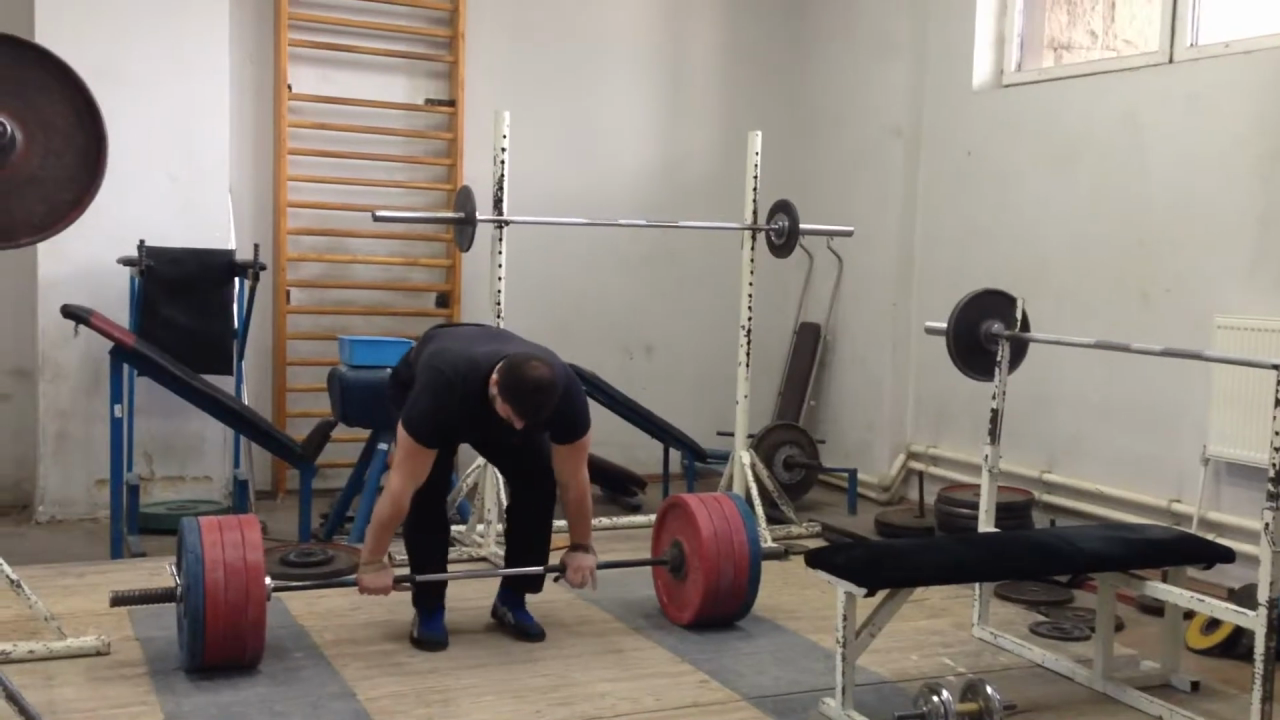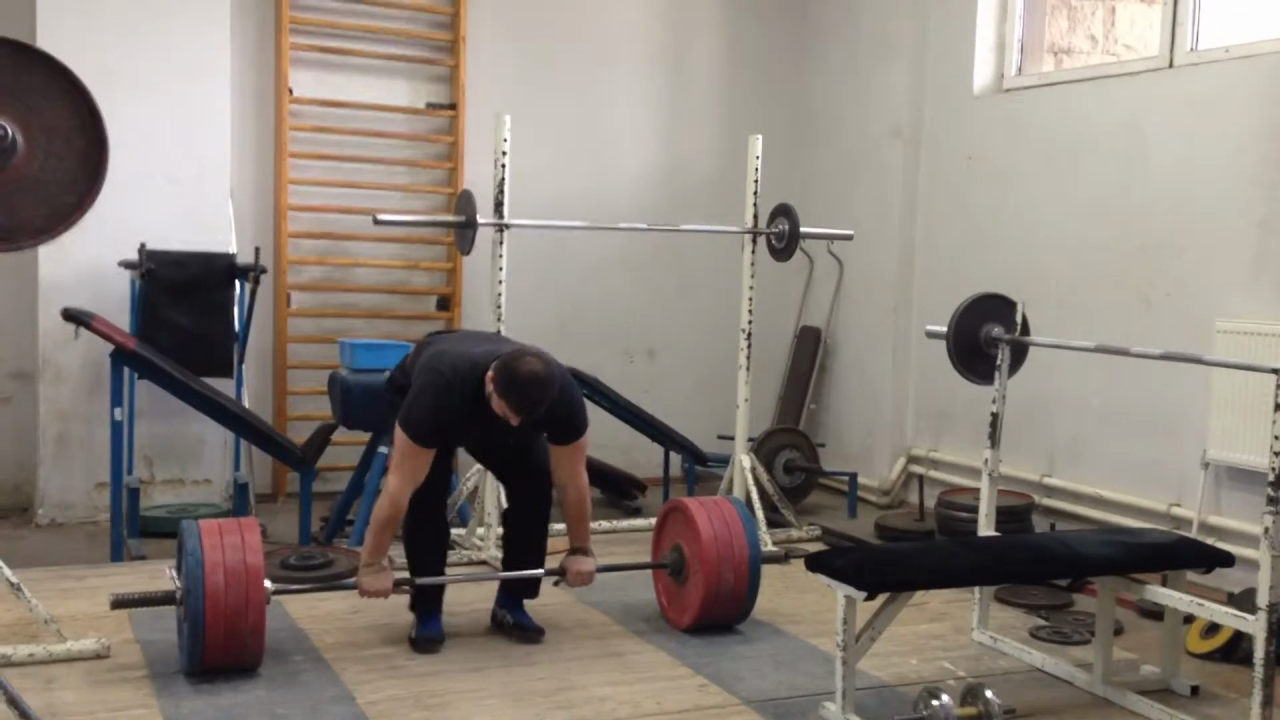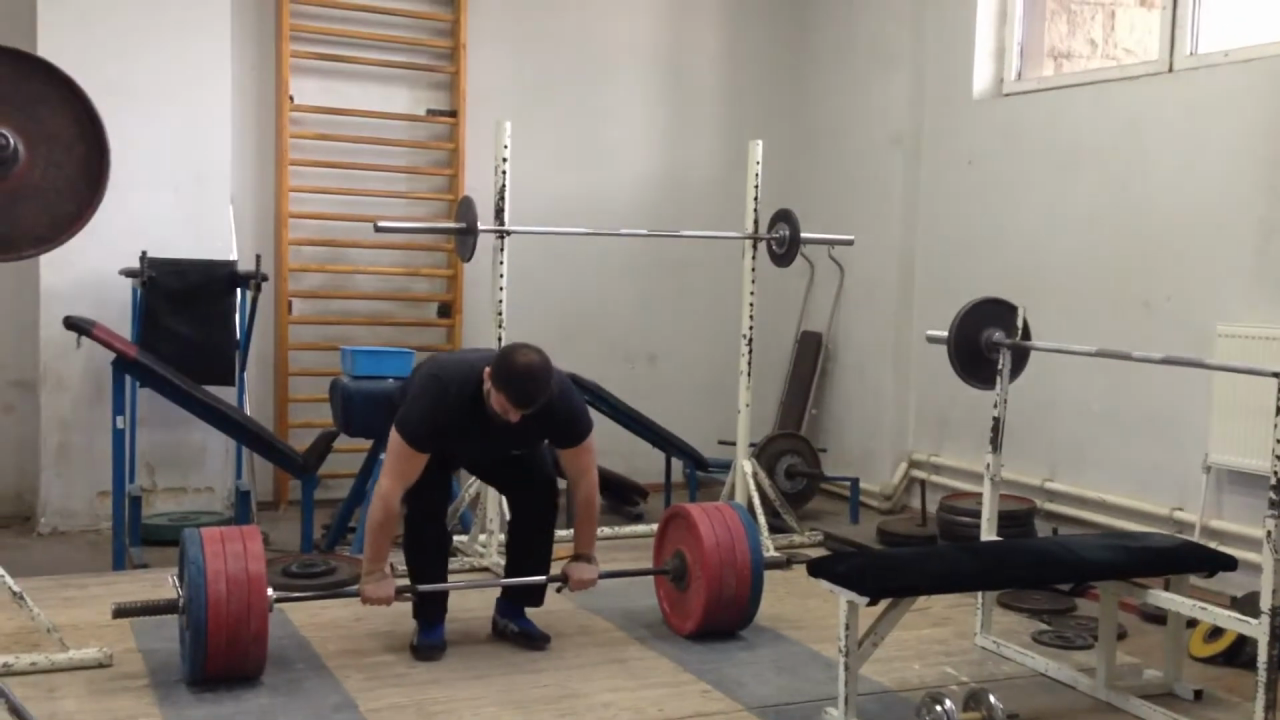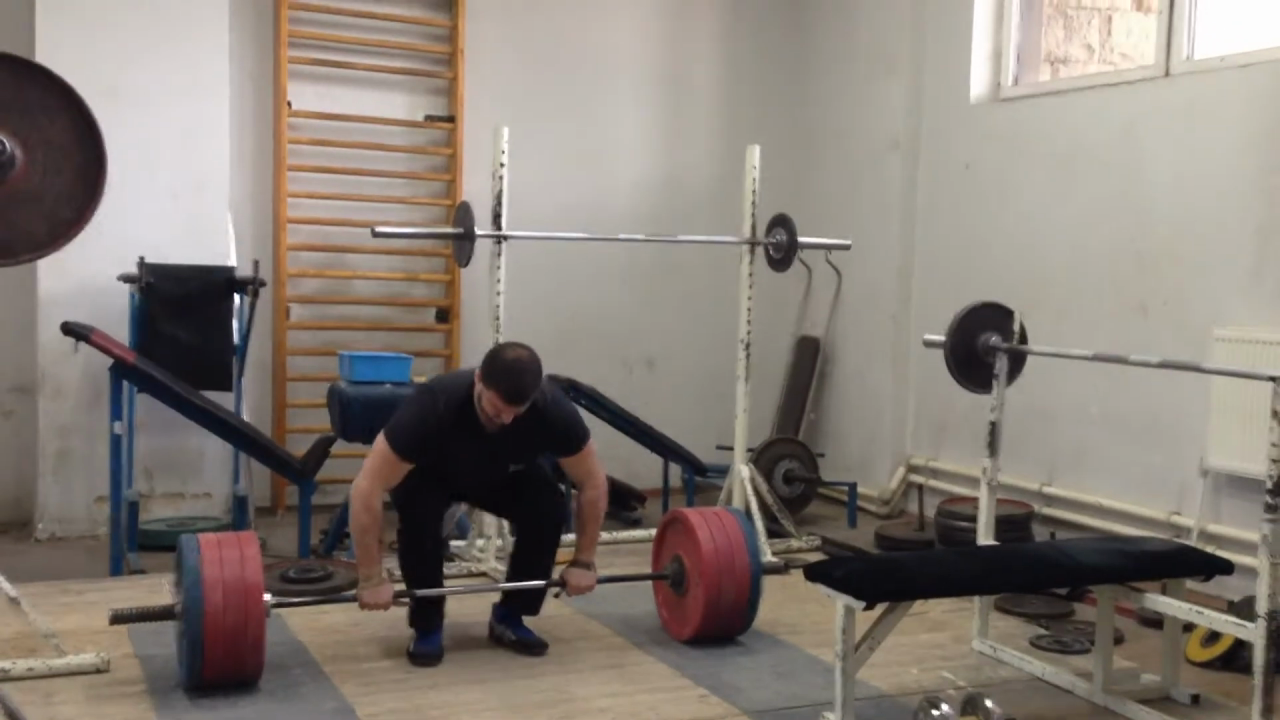
dt=0.2s
person 1, frame 1
left shoulder: (564, 391)
right shoulder: (441, 386)
left elbow: (572, 478)
right elbow: (403, 484)
left wrist: (581, 547)
right wrist: (373, 562)
right hip: (417, 382)
left knee: (537, 479)
right knee: (429, 487)
left ankle: (511, 599)
right ankle: (428, 608)
person 1, frame 2
left shoulder: (561, 393)
right shoulder: (438, 385)
left elbow: (571, 480)
right elbow: (401, 484)
left wrist: (581, 550)
right wrist: (373, 565)
left knee: (534, 484)
right knee: (427, 492)
left ankle: (511, 602)
right ankle: (427, 611)
person 1, frame 3
left shoulder: (562, 398)
right shoulder: (439, 390)
left elbow: (584, 480)
right elbow: (392, 486)
left wrist: (584, 556)
right wrist: (375, 571)
right hip: (435, 432)
left knee: (539, 495)
right knee: (426, 503)
left ankle: (511, 610)
right ankle: (429, 619)
person 1, frame 4
left shoulder: (553, 410)
right shoulder: (434, 404)
left elbow: (593, 483)
right elbow: (366, 489)
left wrist: (583, 562)
right wrist: (371, 578)
left hip: (504, 473)
right hip: (430, 472)
left knee: (548, 509)
right knee: (419, 515)
left ankle: (509, 617)
right ankle: (426, 626)
